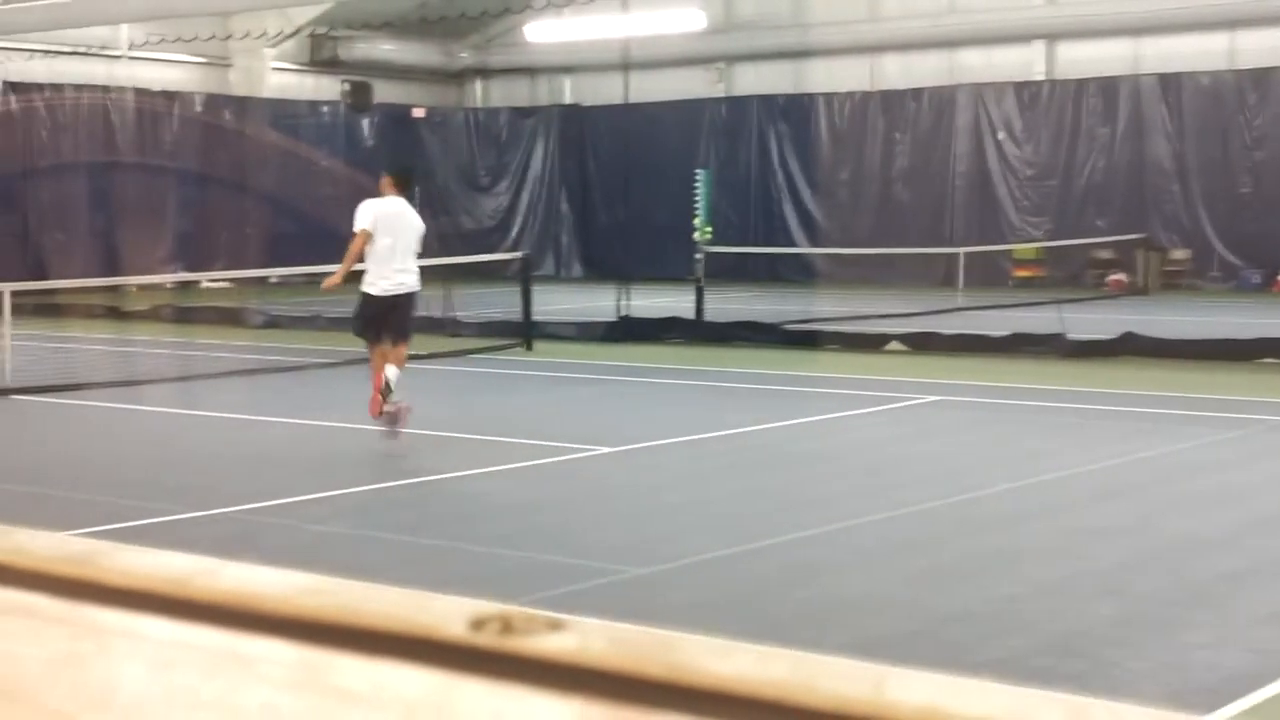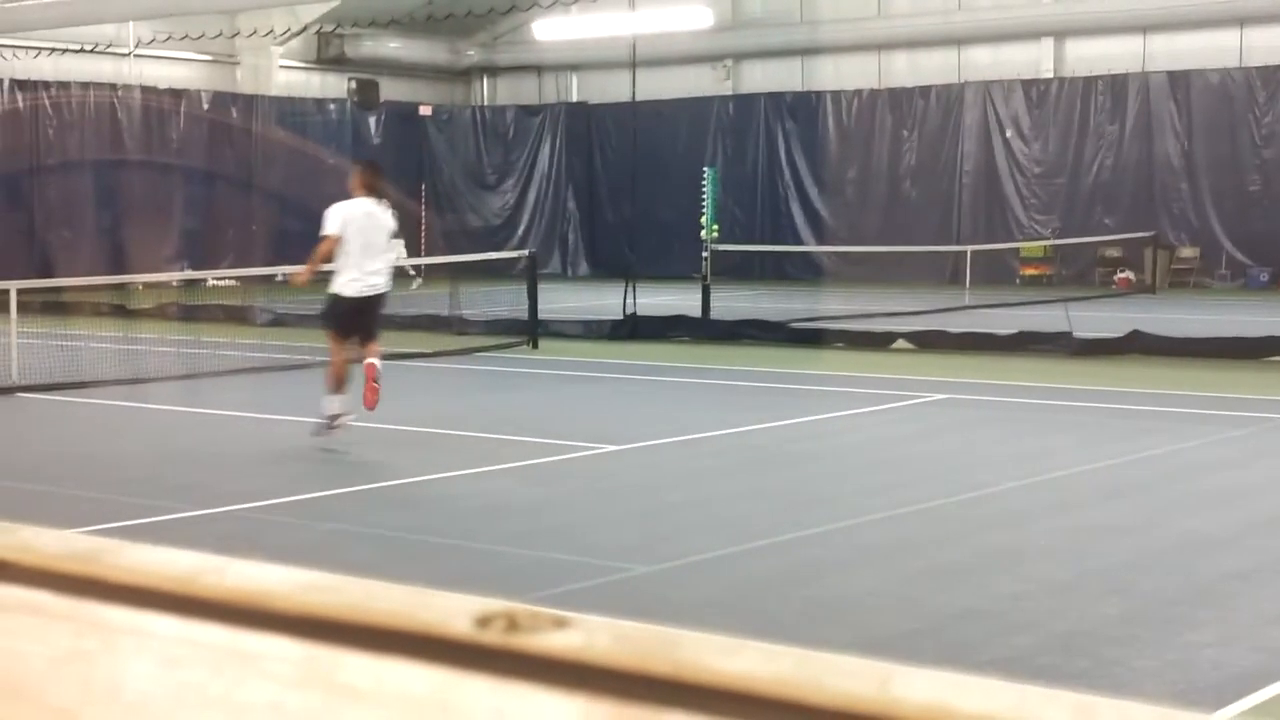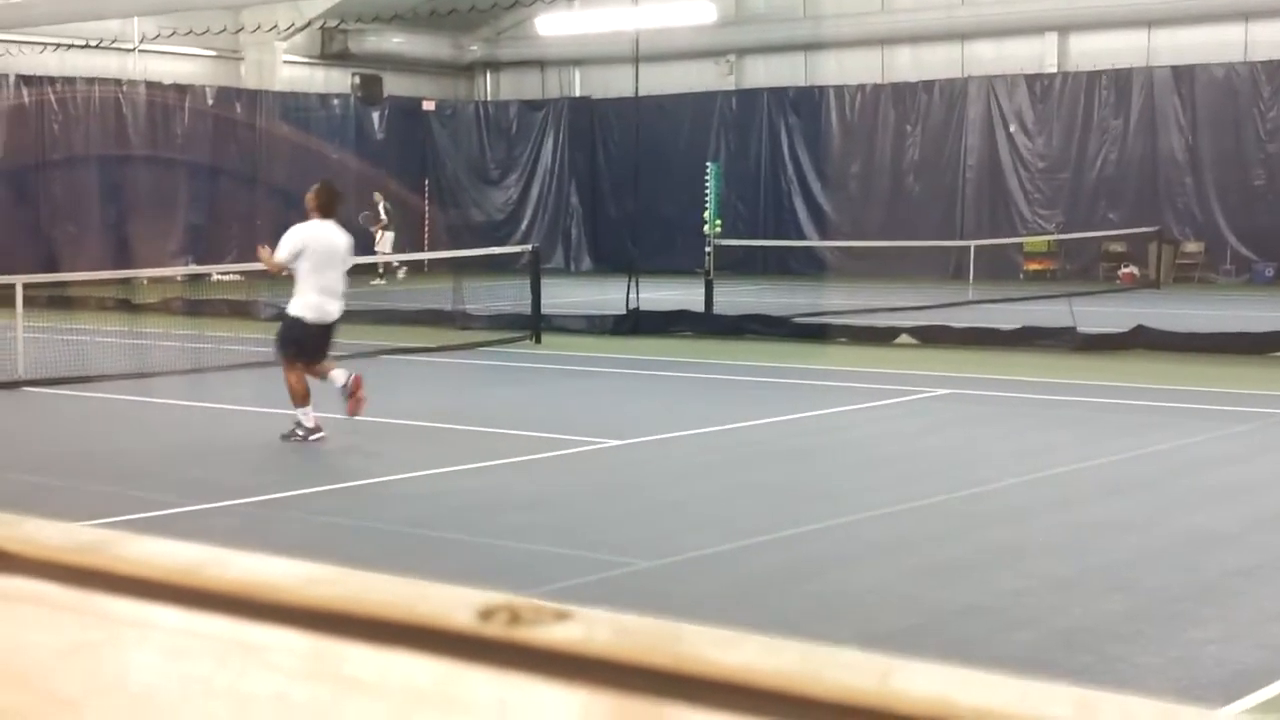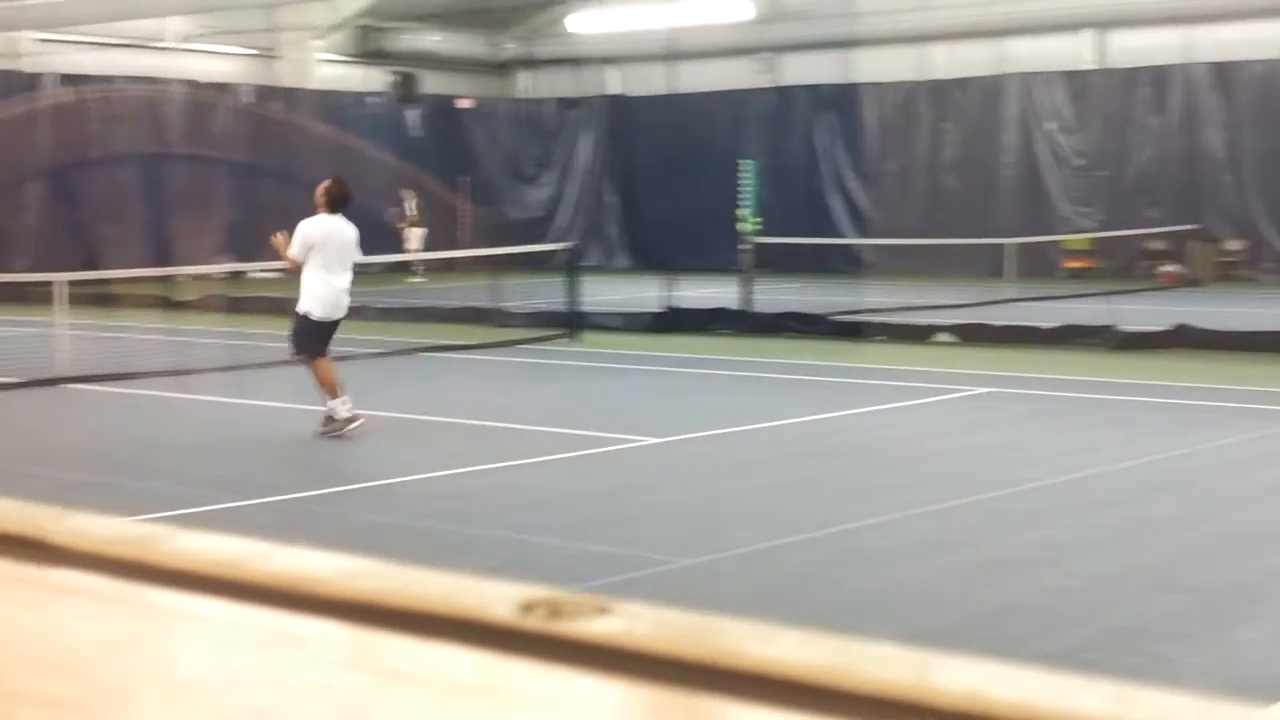
dt=0.1s
person 1, frame 1
left shoulder: (371, 206)
right shoulder: (416, 219)
left elbow: (360, 242)
left wrist: (340, 274)
left hip: (378, 289)
right hip: (407, 288)
left knee: (378, 348)
right knee: (399, 345)
right ankle: (389, 379)
person 1, frame 2
left shoulder: (341, 210)
right shoulder: (387, 216)
left elbow: (327, 247)
left wrist: (307, 272)
left hip: (348, 289)
right hip: (376, 288)
left knee: (338, 347)
right knee: (368, 342)
left ankle: (334, 410)
right ankle: (372, 368)
person 1, frame 3
left shoulder: (298, 233)
right shoulder: (345, 238)
left elbow: (276, 268)
left wrist: (265, 258)
left hip: (305, 311)
right hip: (331, 311)
left knee: (290, 365)
right knee: (314, 362)
left ankle: (308, 425)
right ankle: (345, 379)
person 1, frame 4
left shoulder: (308, 226)
right shoulder: (351, 231)
left elbow: (292, 264)
left wrist: (282, 247)
left hip: (315, 305)
right hip: (337, 303)
left knee: (315, 358)
right knee: (317, 356)
left ankle: (345, 413)
right ankle: (338, 410)
